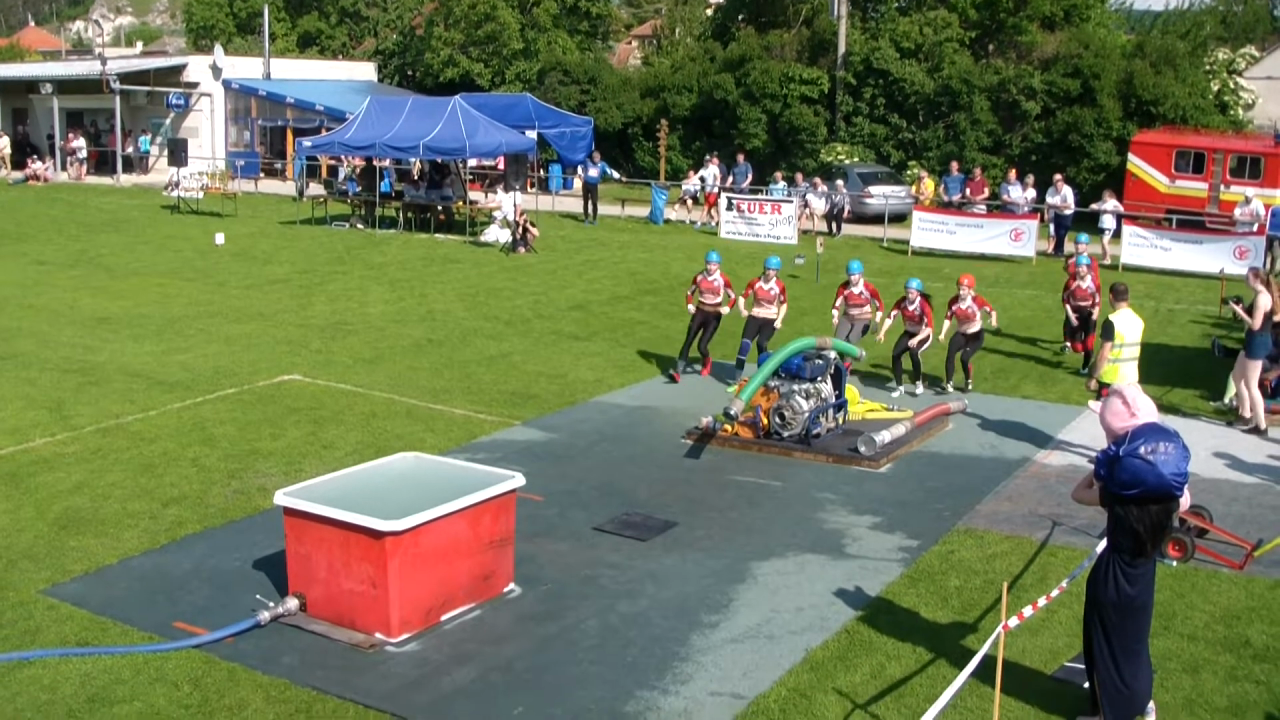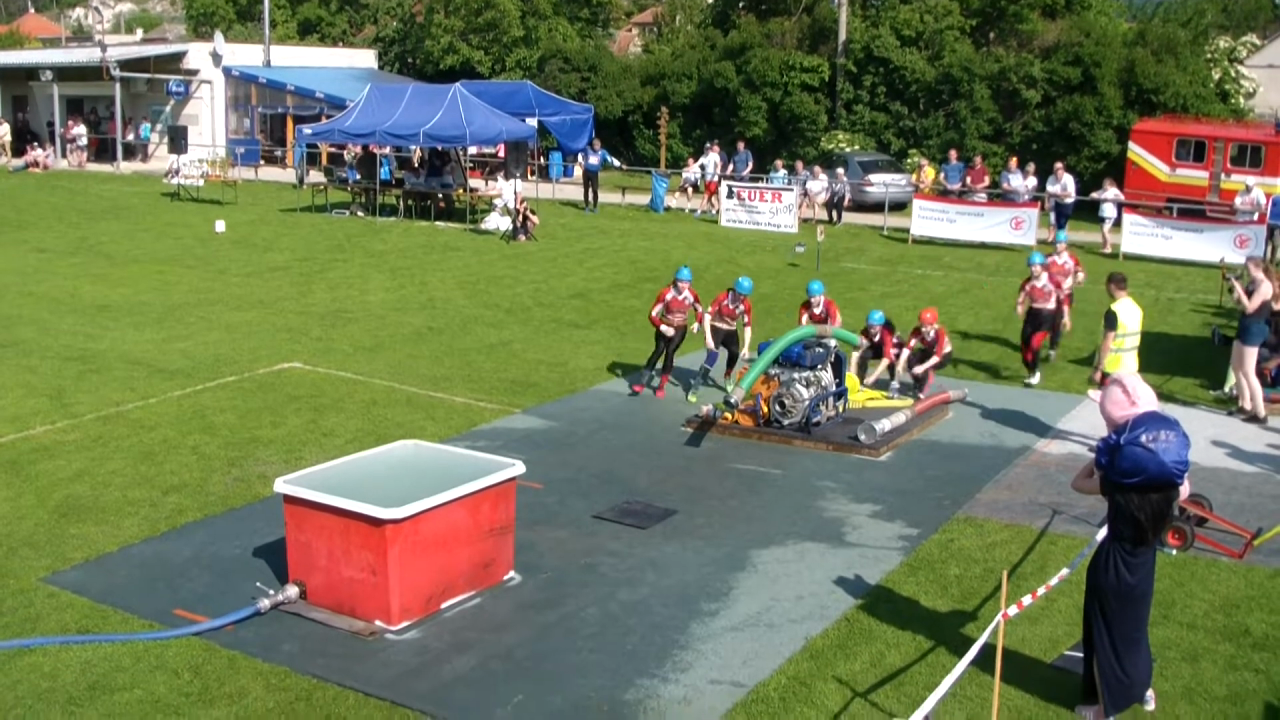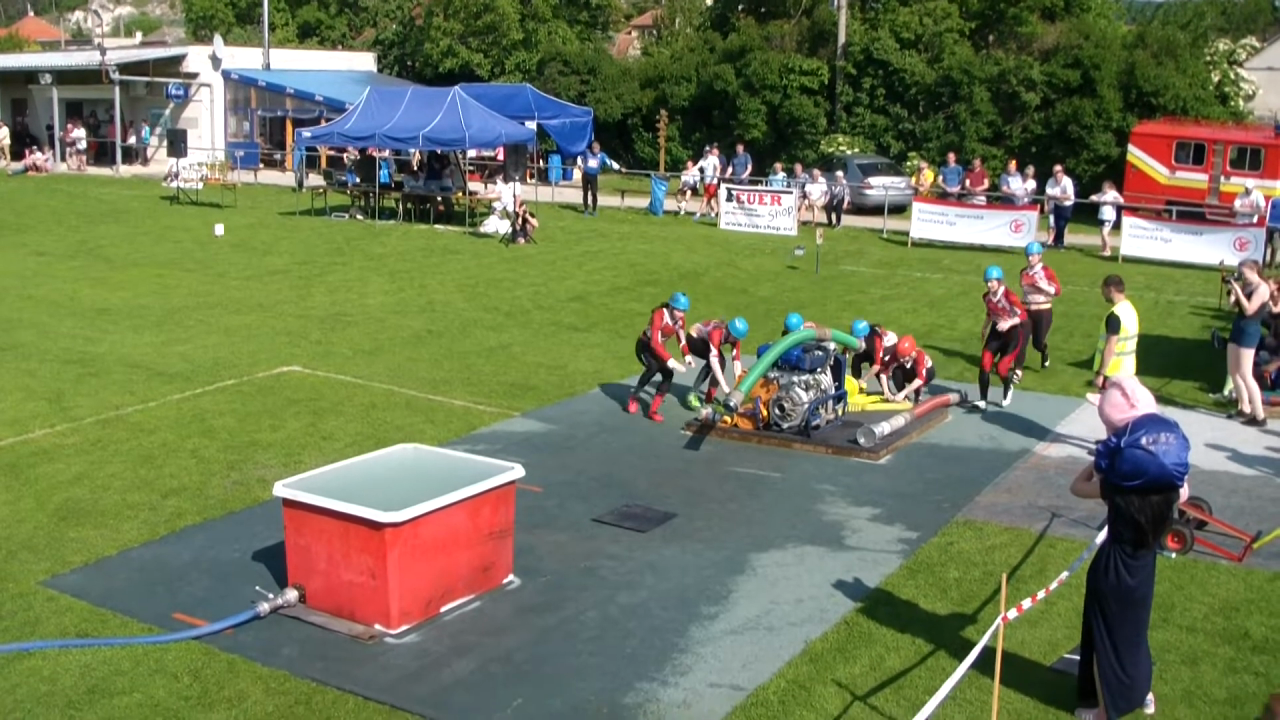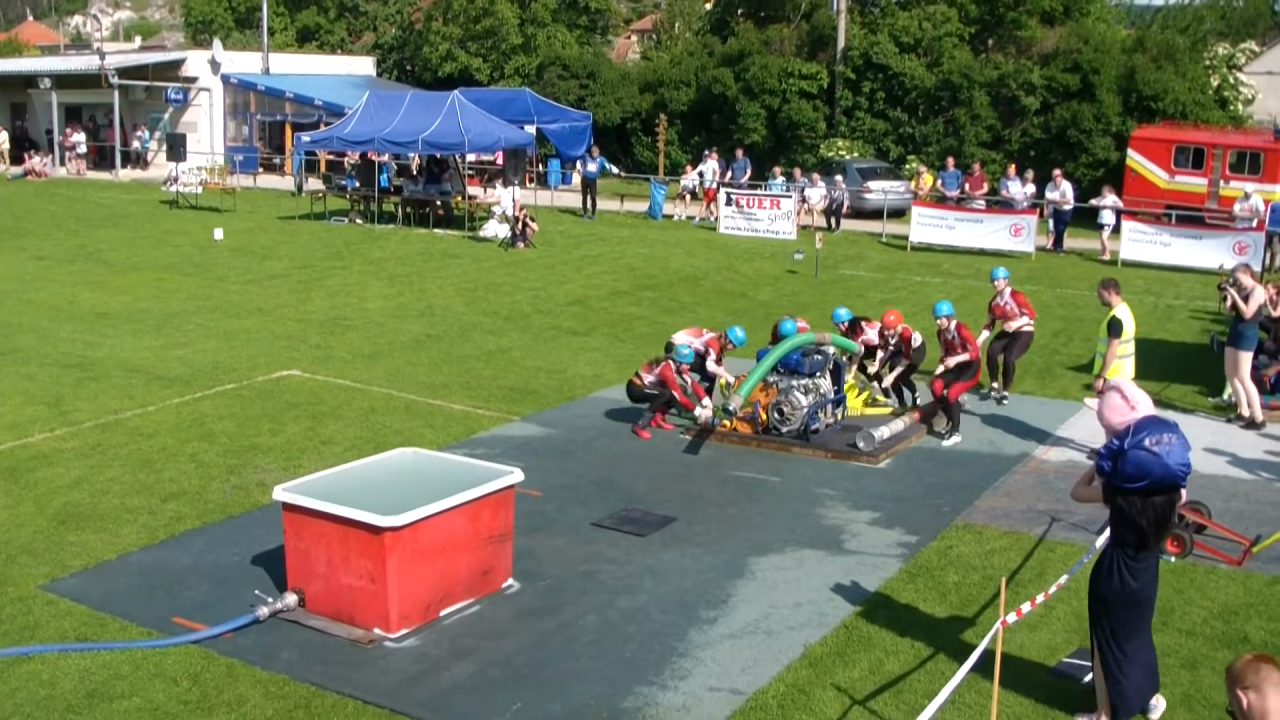
dt=0.3s
person 1, frame 1
left shoulder: (1118, 494)
right shoulder: (1170, 491)
left elbow: (1078, 493)
right elbow: (1183, 502)
left wrist: (1105, 466)
left hip: (1112, 575)
right hip: (1143, 571)
left knee: (1107, 643)
right knee: (1134, 636)
person 1, frame 2
left shoulder: (1117, 482)
right shoulder: (1170, 479)
left elbow: (1078, 482)
right elbow: (1183, 490)
left wrist: (1105, 454)
left hip: (1113, 563)
right hip: (1143, 559)
left knee: (1107, 632)
right knee: (1133, 624)
right ankle: (1141, 688)
person 1, frame 3
left shoulder: (1117, 484)
right shoulder: (1169, 482)
left elbow: (1077, 486)
right elbow: (1182, 494)
left wrist: (1105, 457)
left hip: (1113, 566)
right hip: (1144, 563)
left knee: (1105, 636)
right knee: (1133, 629)
right ankle: (1141, 692)
person 1, frame 4
left shoulder: (1119, 487)
right shoulder: (1169, 484)
left elbow: (1077, 492)
right elbow: (1180, 497)
left wrist: (1104, 460)
left hip: (1116, 569)
right hip: (1147, 566)
left knee: (1108, 640)
right knee: (1136, 632)
